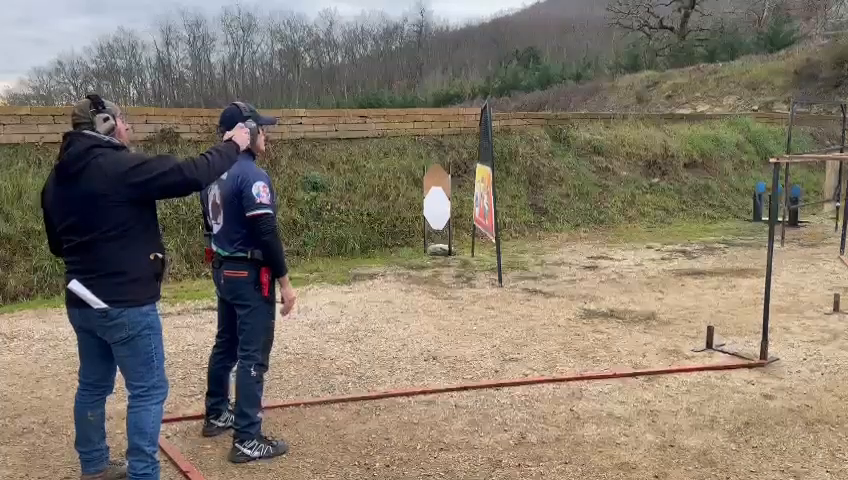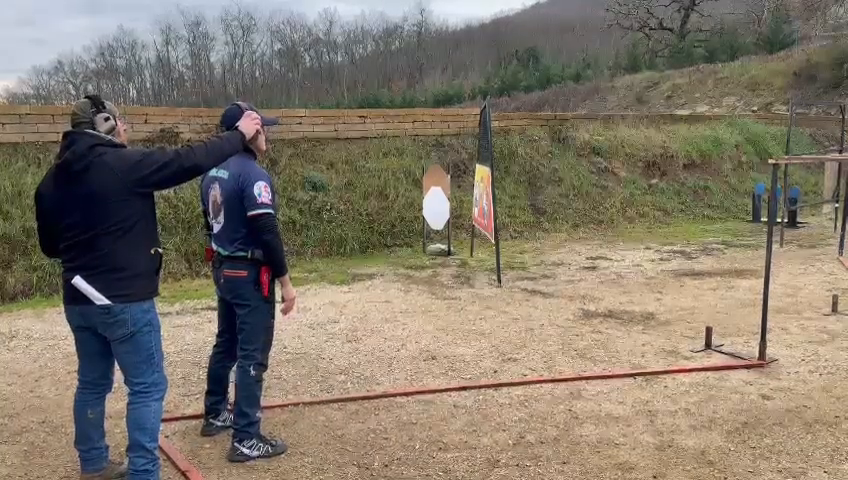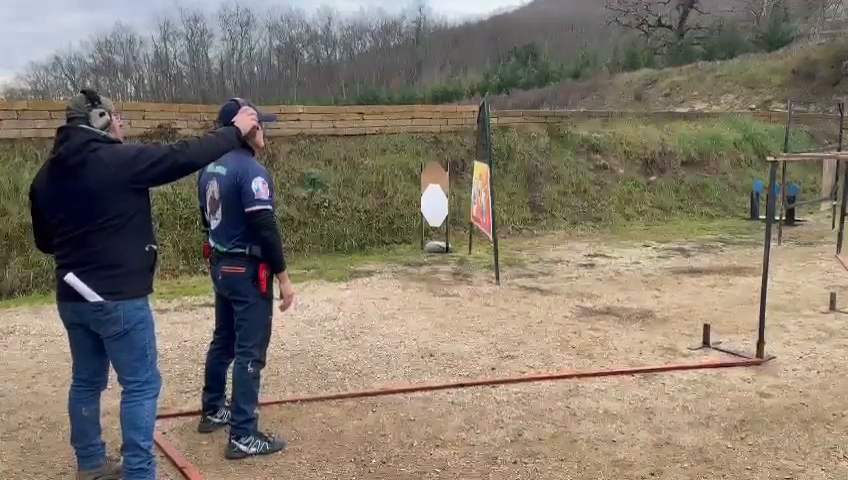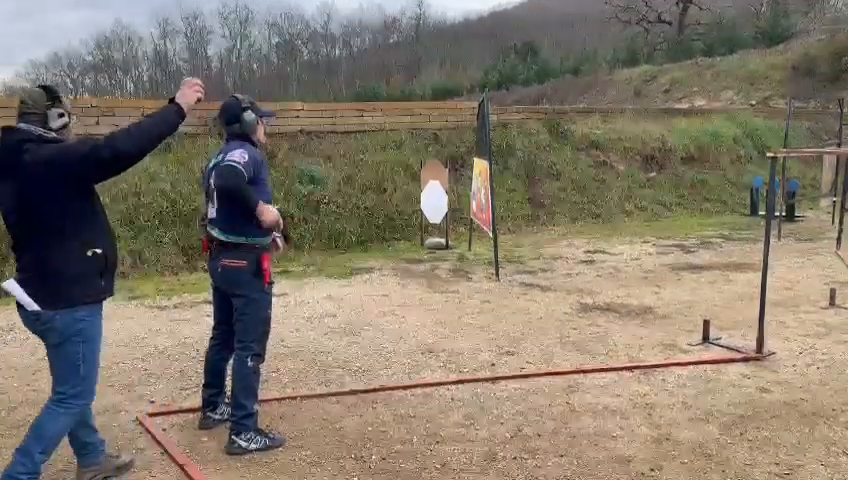
dt=1s
person 1, frame 1
left shoulder: (57, 178)
right shoulder: (120, 167)
left elbow: (56, 244)
right elbow: (189, 175)
right wrist: (232, 146)
left hip: (83, 301)
right hip: (126, 304)
left knee: (92, 386)
right knee: (148, 390)
person 1, frame 2
left shoulder: (52, 179)
right shoulder: (123, 164)
left elbow: (49, 246)
right elbow: (191, 160)
right wrist: (239, 134)
left hip: (79, 300)
right hip: (125, 301)
left knee: (91, 383)
right knee: (147, 387)
person 1, frame 3
left shoulder: (47, 174)
right shoulder: (118, 160)
left elbow: (44, 241)
right elbow: (186, 156)
right wrist: (236, 130)
left hip: (72, 296)
right hip: (118, 298)
left knee: (86, 381)
right knee: (141, 385)
person 1, frame 4
right shoulder: (53, 160)
right elbow: (120, 148)
right wrist: (178, 107)
left hip: (45, 297)
right hip: (69, 300)
left knee: (72, 387)
right knee: (73, 395)
person 2, frame 1
right shoulder: (252, 175)
right elbow: (266, 234)
right wrist: (284, 281)
left hip: (223, 271)
right hip: (250, 275)
left knee: (226, 344)
right knee: (252, 356)
left ankle: (216, 414)
right ankle: (247, 440)
person 2, frame 2
left shoulder: (212, 172)
right shoulder: (253, 175)
right elbow: (267, 233)
right wrist: (285, 281)
left hip: (223, 270)
right hip: (250, 274)
left knee: (225, 344)
right knee: (252, 356)
left ankle: (215, 414)
right ankle: (246, 440)
person 2, frame 3
left shoulder: (210, 168)
right shoulder: (251, 170)
right elbow: (265, 228)
right wrist: (283, 277)
left hip: (221, 266)
right hip: (248, 270)
left knee: (223, 340)
right knee: (249, 352)
left ankle: (213, 411)
right ankle: (243, 436)
person 2, frame 4
left shoulder: (218, 159)
right shoulder: (246, 152)
right elbow: (229, 182)
left wrist: (264, 231)
right wrist: (261, 208)
left hip: (220, 257)
right hip: (246, 262)
left knee: (223, 336)
right knee: (249, 347)
left ankle: (212, 408)
right ankle: (243, 433)
